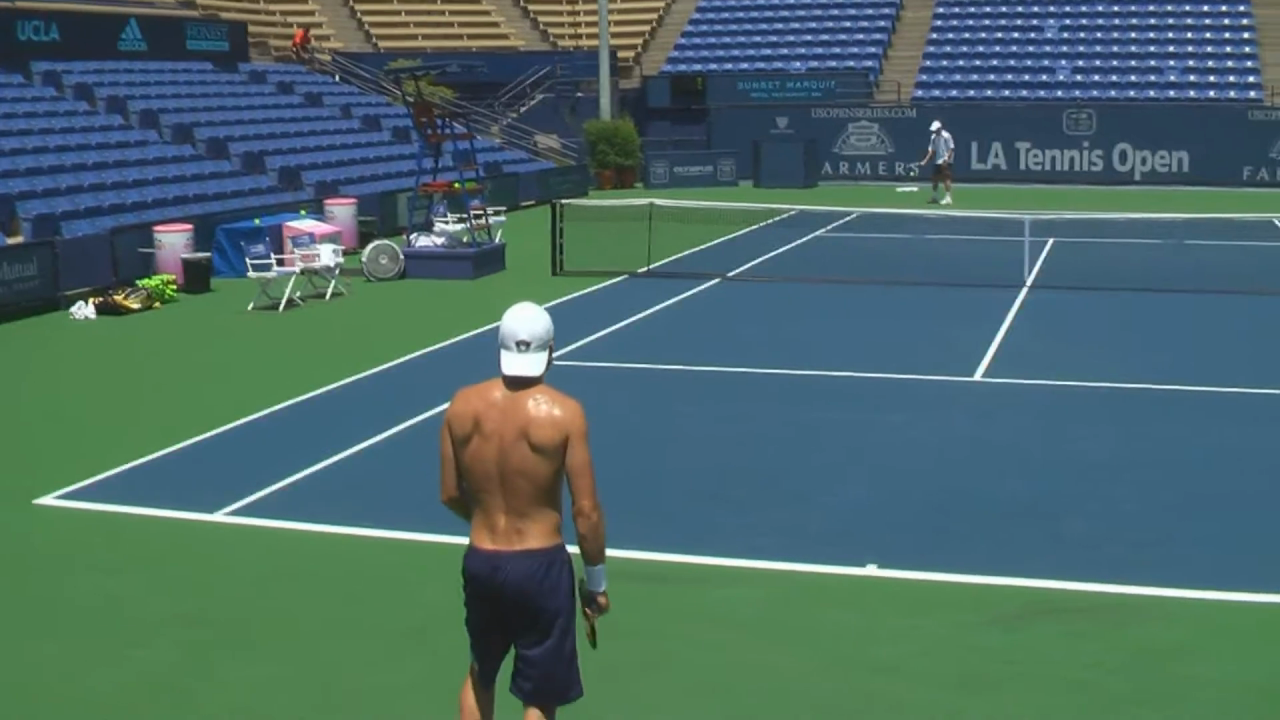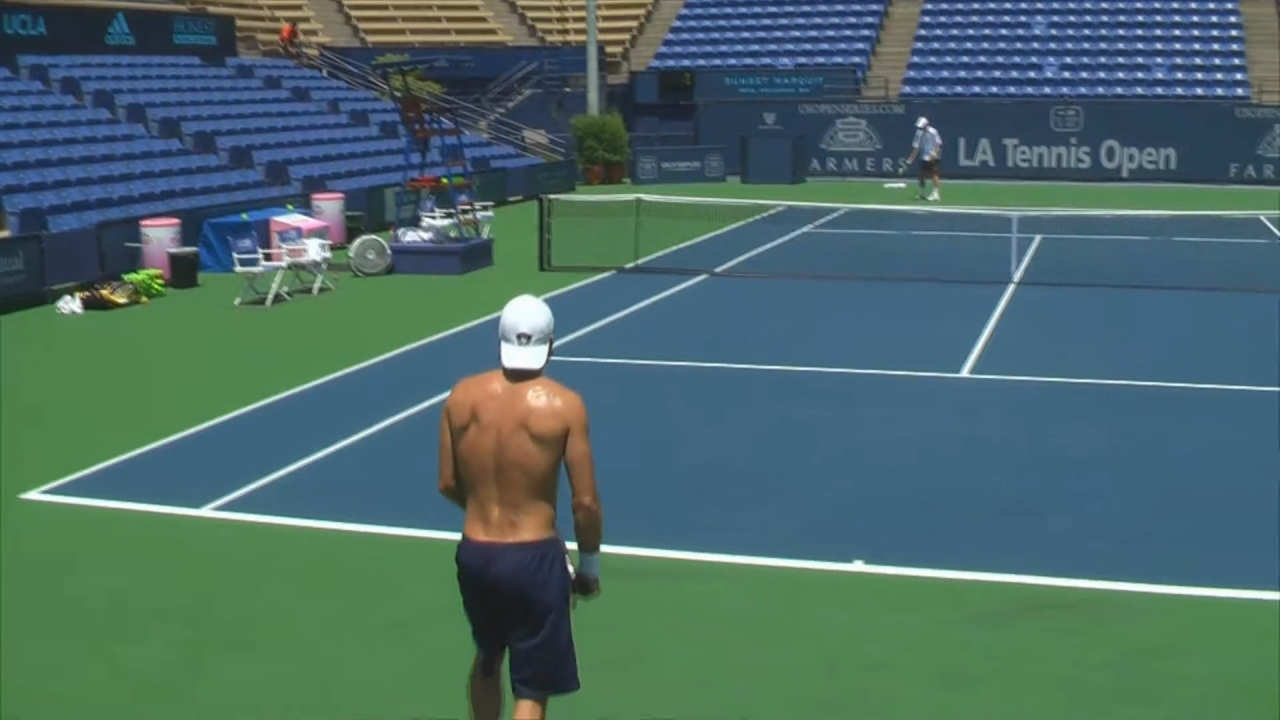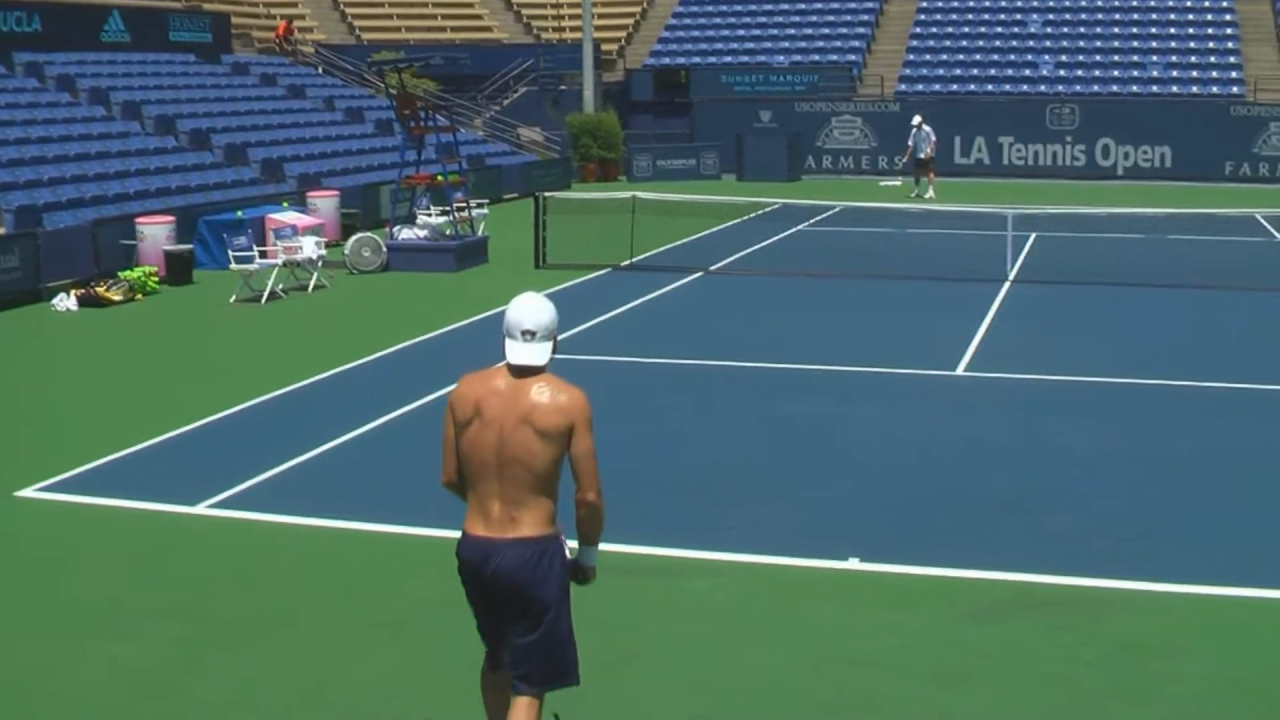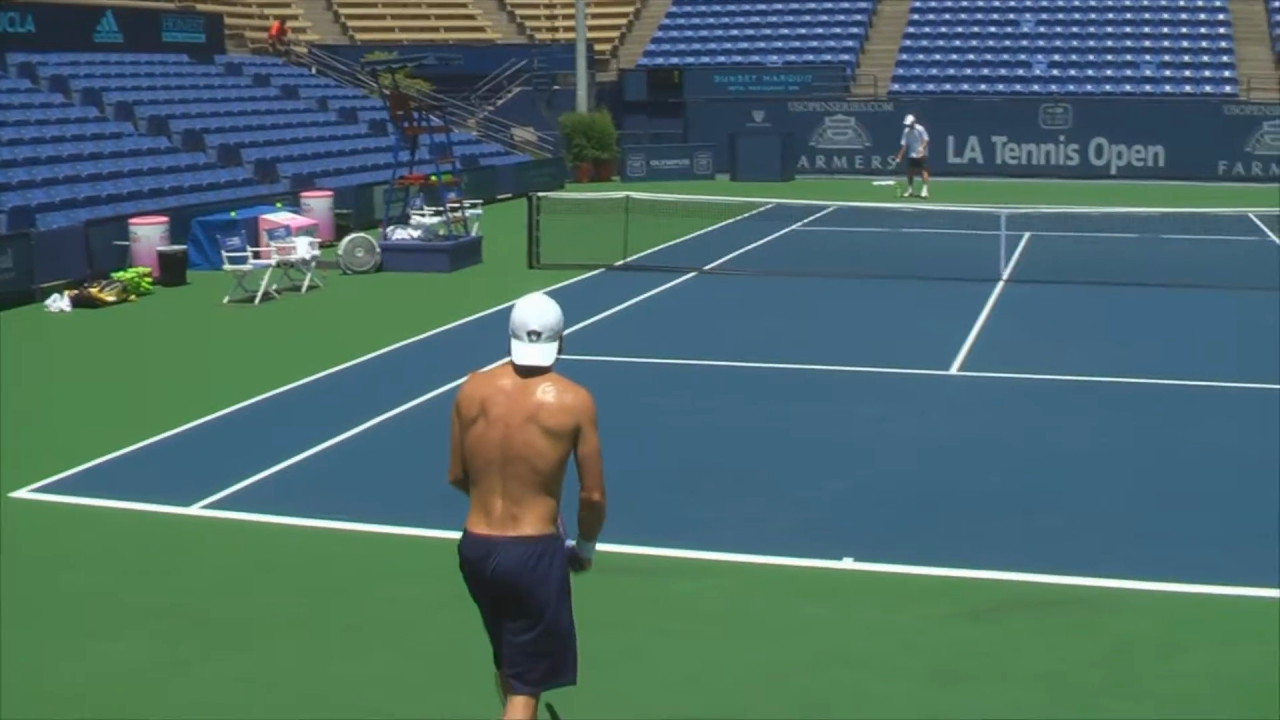
dt=0.2s
person 1, frame 1
left shoulder: (462, 405)
right shoulder: (564, 412)
left elbow: (451, 495)
right elbow: (586, 510)
right wrist: (597, 582)
left hip: (480, 560)
right hip: (541, 566)
left knee: (479, 673)
person 1, frame 2
left shoulder: (462, 396)
right shoulder: (563, 404)
left elbow: (448, 484)
right elbow: (585, 502)
right wrist: (589, 565)
left hip: (473, 552)
right hip: (533, 558)
left knee: (486, 661)
person 1, frame 3
left shoulder: (466, 391)
right shoulder: (568, 400)
left elbow: (451, 478)
right elbow: (589, 497)
right wrist: (587, 555)
left hip: (473, 548)
right hip: (533, 554)
left knee: (495, 658)
right knee: (529, 685)
person 1, frame 4
left shoulder: (472, 389)
right shoulder: (573, 400)
left elbow: (457, 476)
right elbow: (593, 496)
right wrist: (584, 548)
left hip: (475, 546)
right hip: (533, 553)
left knee: (507, 660)
right knee: (527, 681)
